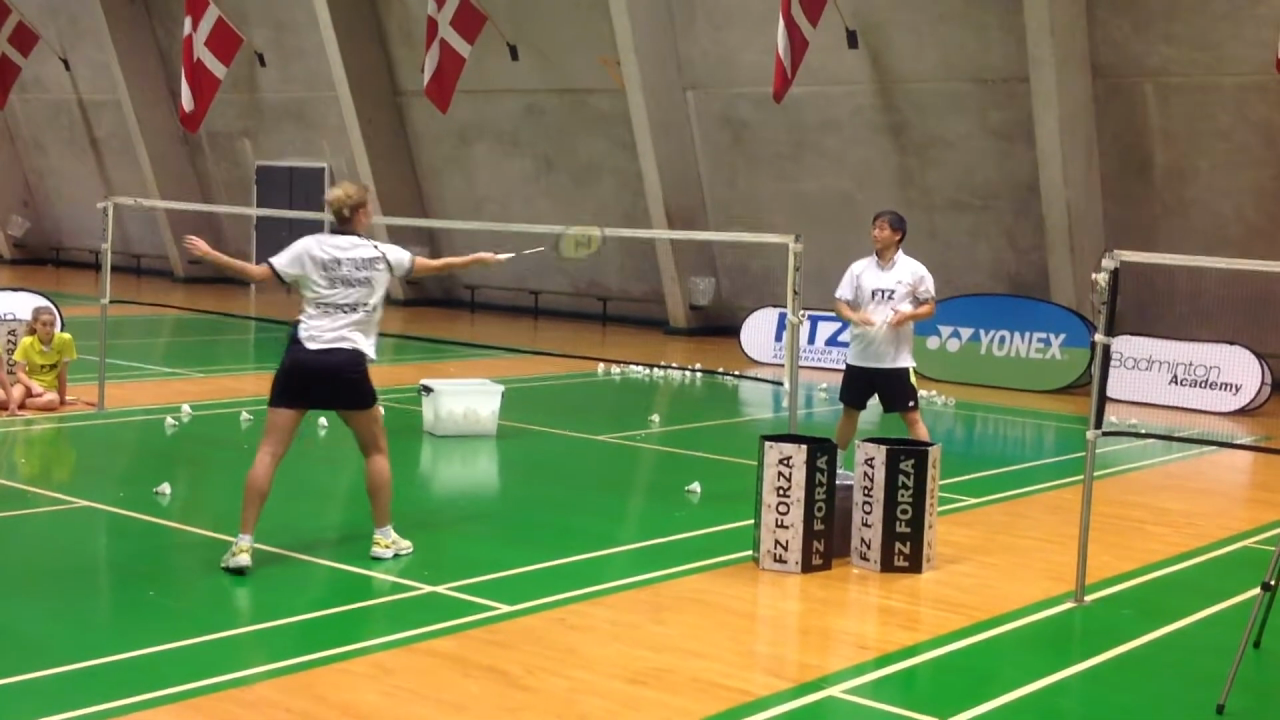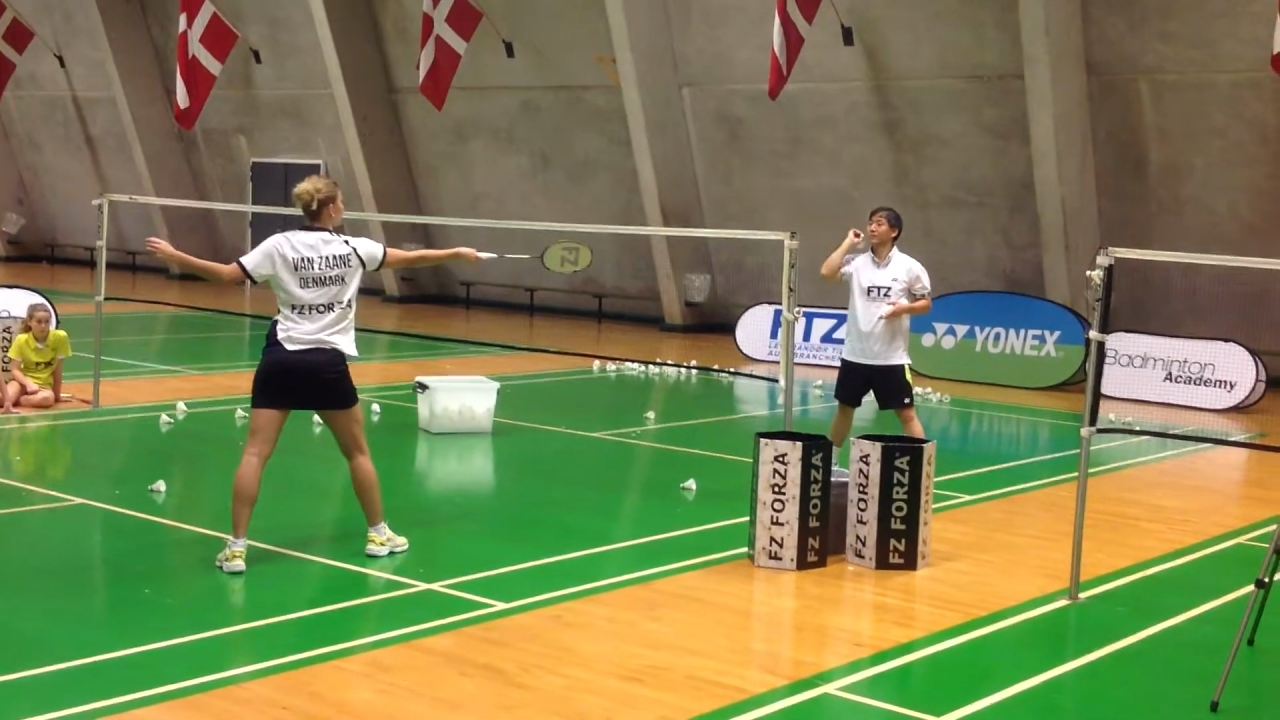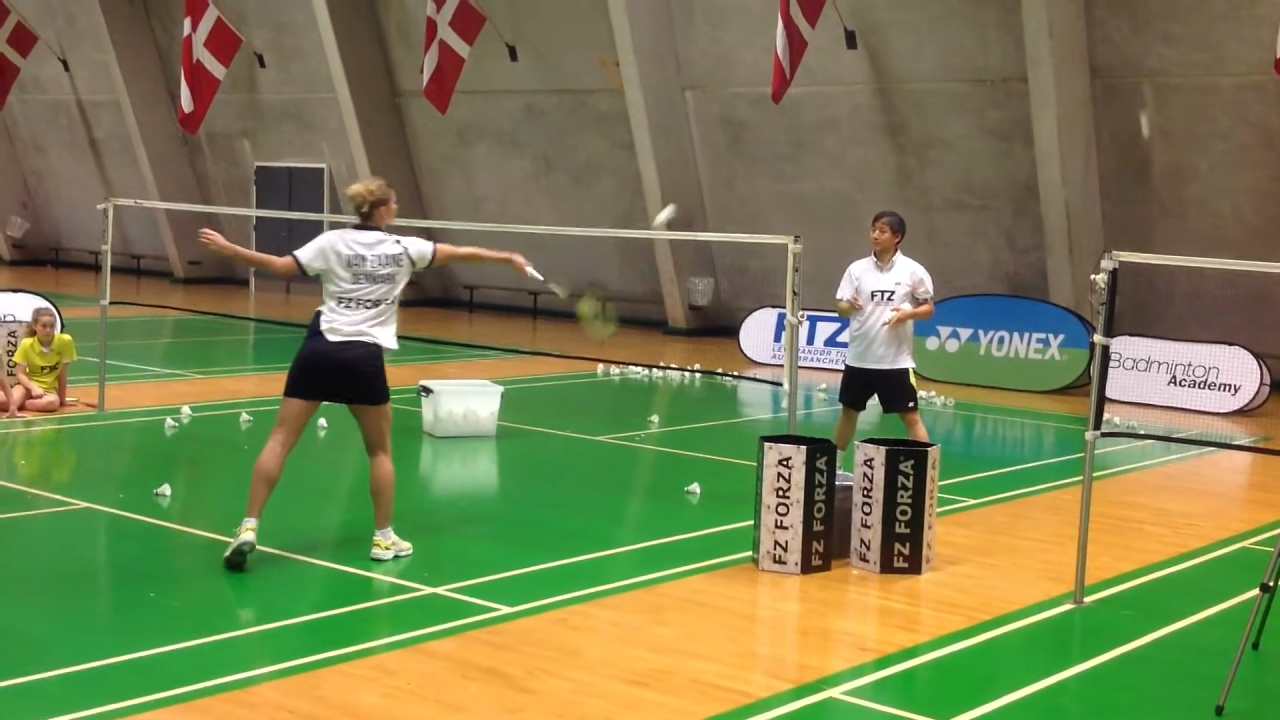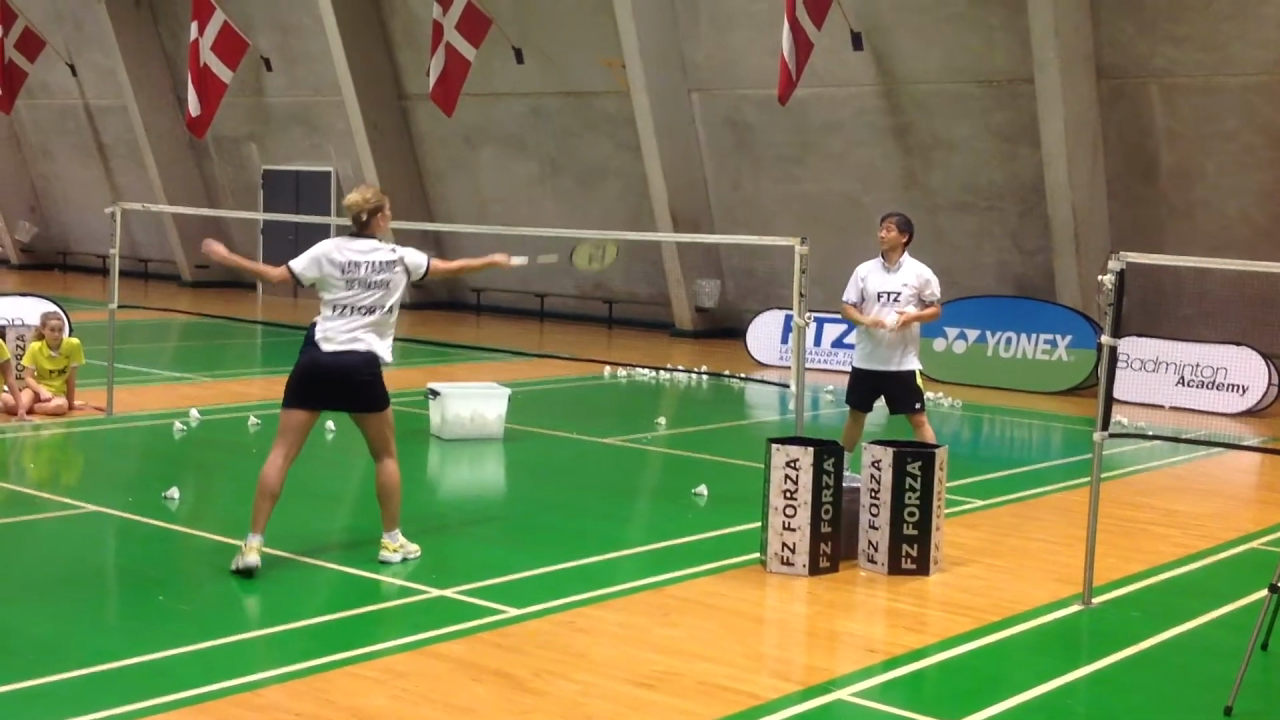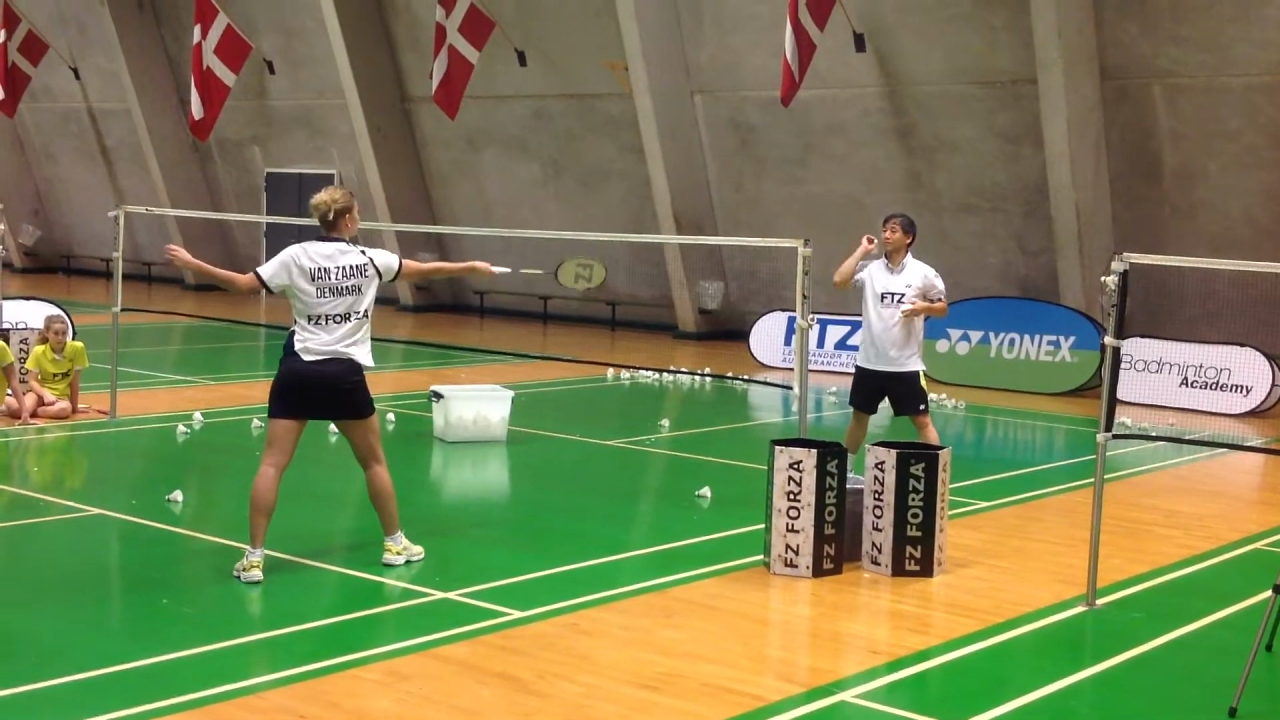
dt=0.5s
person 1, frame 1
left shoulder: (309, 247)
right shoulder: (381, 255)
left elbow: (257, 274)
right elbow: (436, 266)
left wrist: (210, 254)
right wrist: (478, 257)
left hip: (301, 359)
right hip: (347, 364)
left knee: (269, 451)
right knee: (376, 450)
left ankle: (242, 545)
right ankle: (384, 536)
person 1, frame 2
left shoulder: (280, 245)
right shoulder: (353, 249)
left elbow: (227, 274)
right elbow: (411, 258)
left wrist: (175, 256)
right wrist: (457, 253)
left hip: (281, 360)
right hip: (327, 364)
left knee: (255, 454)
right knee: (358, 452)
left ankle: (236, 547)
right ankle: (378, 534)
person 1, frame 3
left shoulder: (333, 242)
right shoulder: (402, 248)
left elbow: (280, 267)
right elbow: (459, 253)
left wrist: (229, 248)
right wrist: (506, 257)
left hip: (319, 351)
right hip: (364, 358)
left knee: (279, 440)
right knee: (379, 451)
left ankle: (248, 528)
right ankle: (384, 538)
person 1, frame 4
left shoulder: (328, 250)
right shoulder: (399, 258)
left elbow: (276, 277)
right elbow: (452, 268)
left wrist: (229, 258)
right wrist: (492, 262)
left hip: (316, 361)
right hip: (361, 366)
left knee: (281, 453)
right knee: (385, 455)
left ankle: (252, 545)
right ankle: (392, 541)
person 1, frame 5
left shoulder: (296, 256)
right shoulder: (370, 260)
left elbow: (243, 284)
right elbow: (427, 269)
left wrist: (192, 264)
right wrist: (471, 266)
left hip: (297, 371)
right hip: (344, 374)
left knee: (272, 463)
right knee: (374, 462)
left ankle: (254, 557)
right ankle: (395, 543)
person 2, frame 1
left shoulder: (915, 270)
right shoulder: (858, 268)
left elbow: (930, 307)
right elbow: (840, 304)
left wrist: (908, 314)
right wrist: (854, 317)
left hip: (897, 360)
right hip: (859, 358)
left knee: (911, 416)
right knee: (849, 412)
right ankle: (835, 465)
person 2, frame 2
left shoulder: (910, 267)
right shoulder: (856, 262)
left elbow: (926, 303)
right elbow: (827, 272)
left wrist: (905, 307)
right wrist: (848, 243)
left hip: (892, 357)
right hip: (855, 354)
left knee: (907, 414)
right knee: (845, 408)
right ankle: (829, 462)
person 2, frame 3
left shoulder: (914, 271)
right shoulder: (857, 269)
left elbow: (928, 308)
right elbow: (840, 307)
left wrist: (908, 313)
right wrist: (849, 306)
left hip: (896, 361)
right hip: (859, 359)
left knee: (911, 417)
right knee: (848, 412)
right ankle: (834, 466)
person 2, frame 4
left shoulder: (920, 273)
right shoulder: (864, 270)
left elbow: (935, 310)
right elbow: (847, 308)
left wrist: (913, 316)
right wrist: (864, 319)
left hip: (903, 362)
right hip: (865, 361)
left knee: (918, 419)
right knee: (856, 414)
right ankle: (842, 467)
person 2, frame 5
left shoulder: (924, 273)
right shoulder: (868, 269)
left elbow: (943, 308)
right elbow: (839, 281)
left wrist: (924, 307)
right wrist: (862, 250)
left hip: (907, 364)
right hip: (870, 362)
left knee: (922, 420)
right knee: (859, 416)
right ankle: (845, 469)
